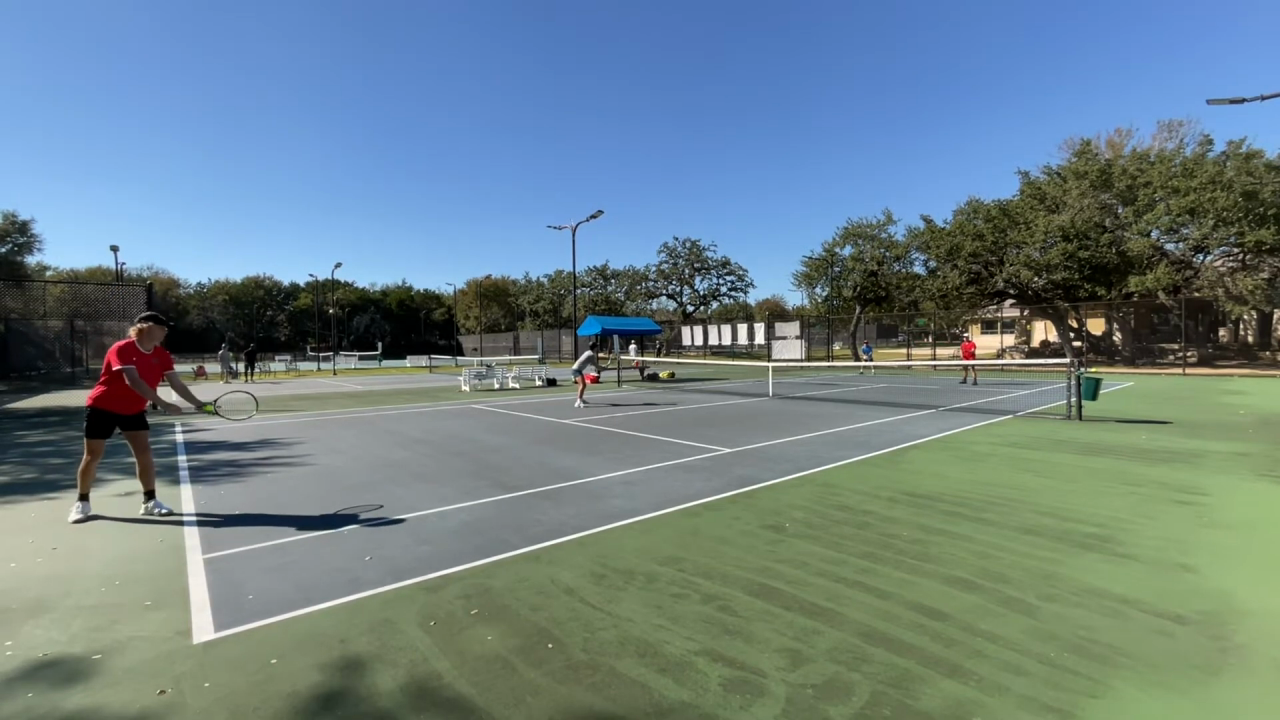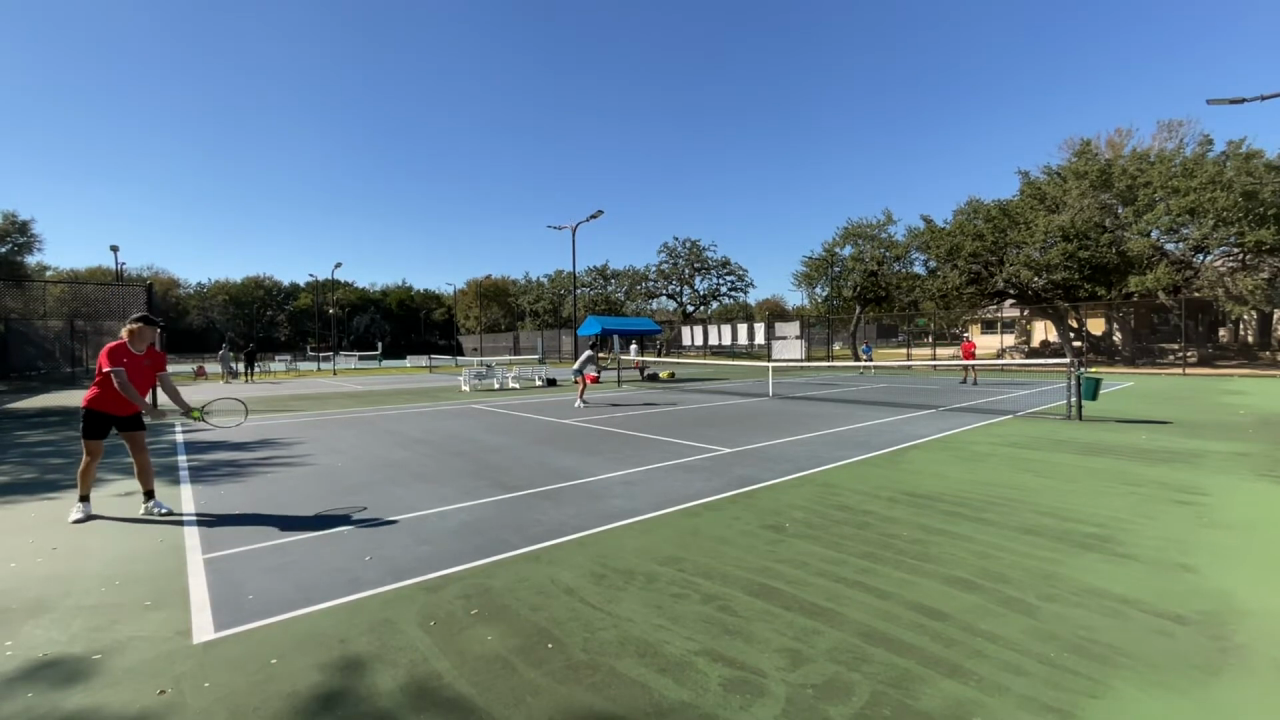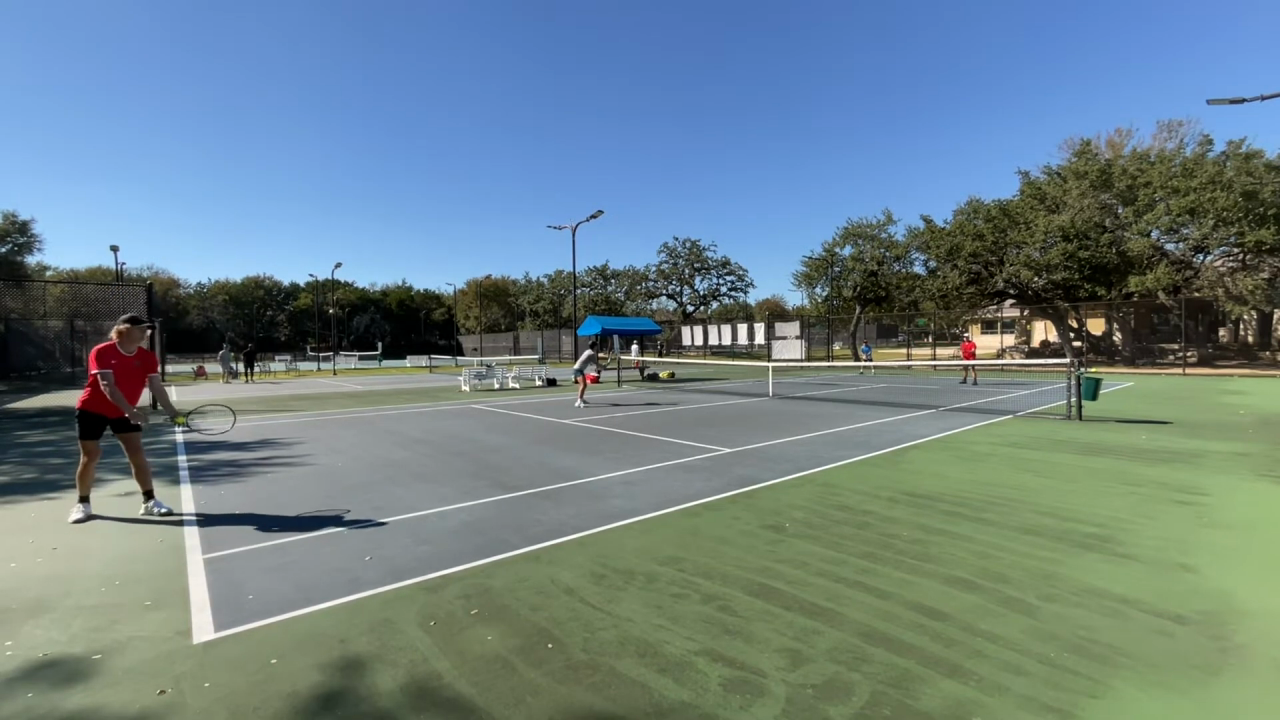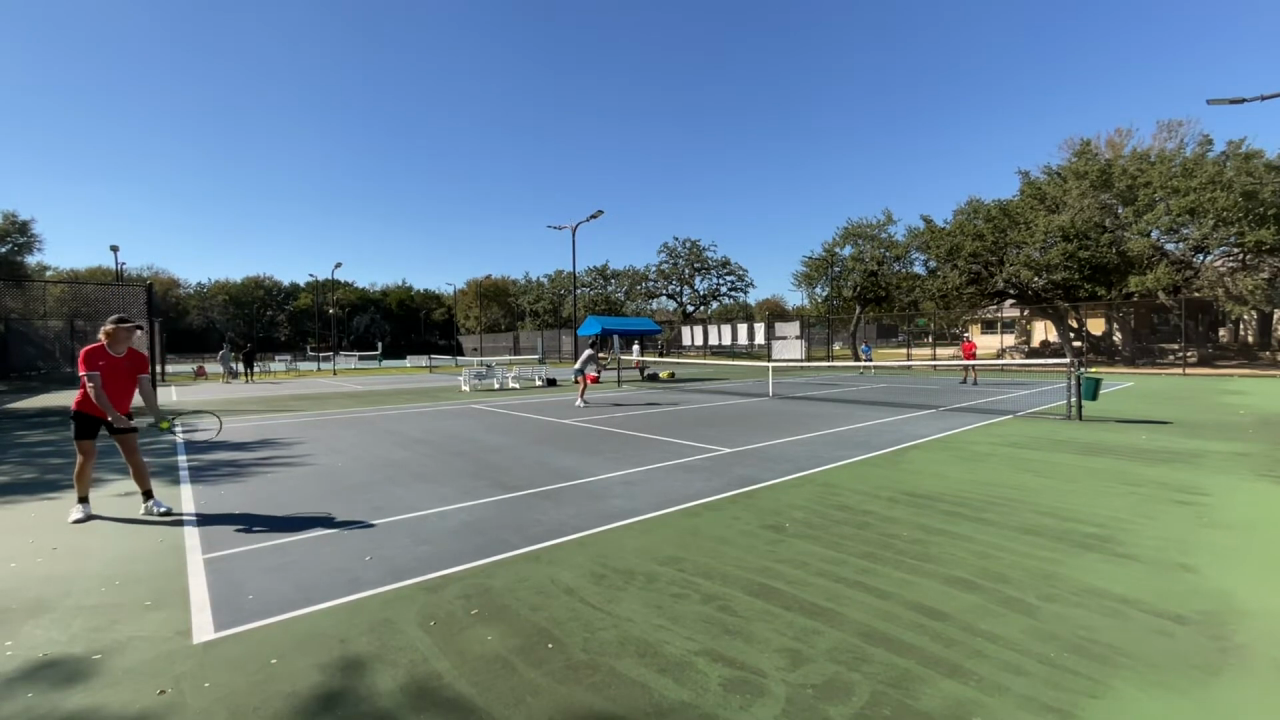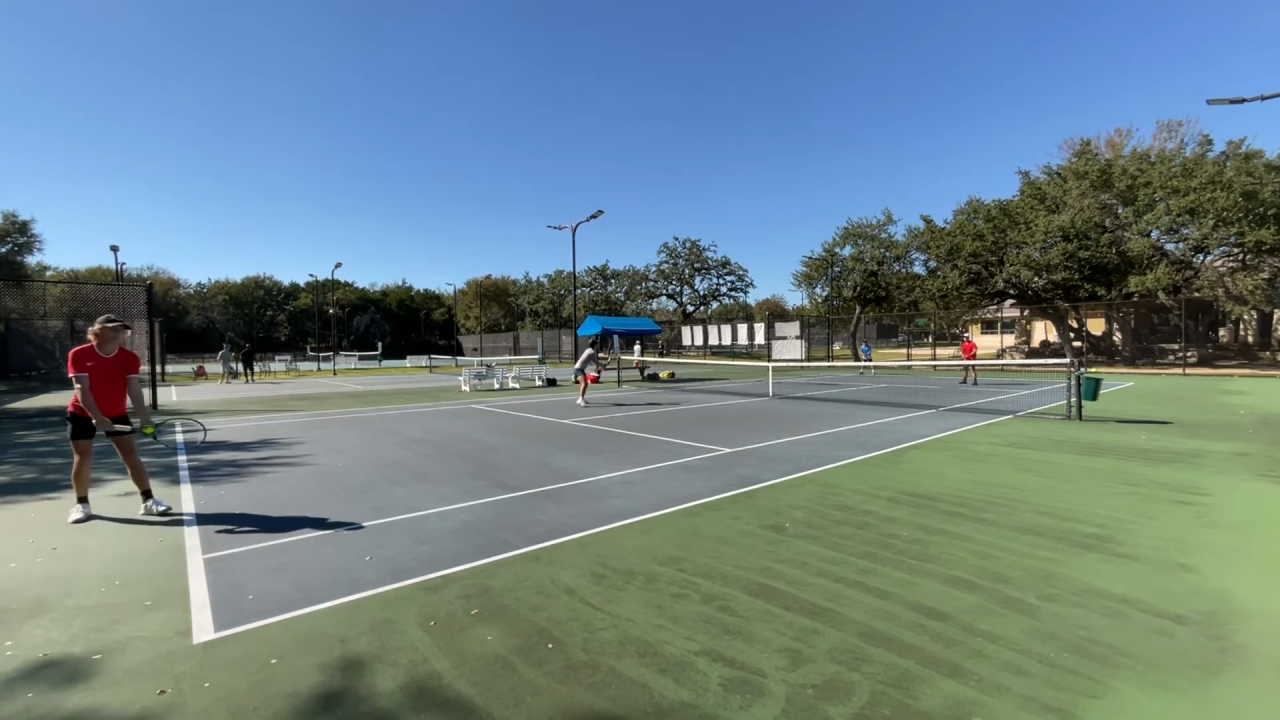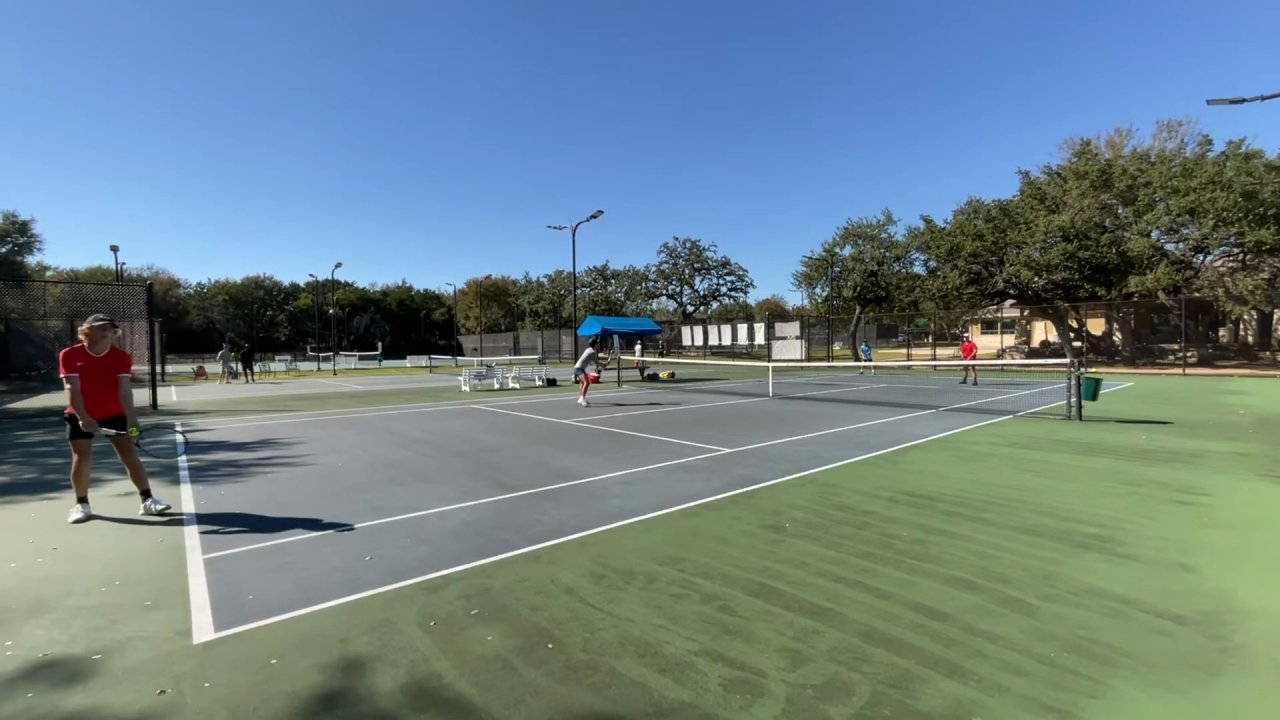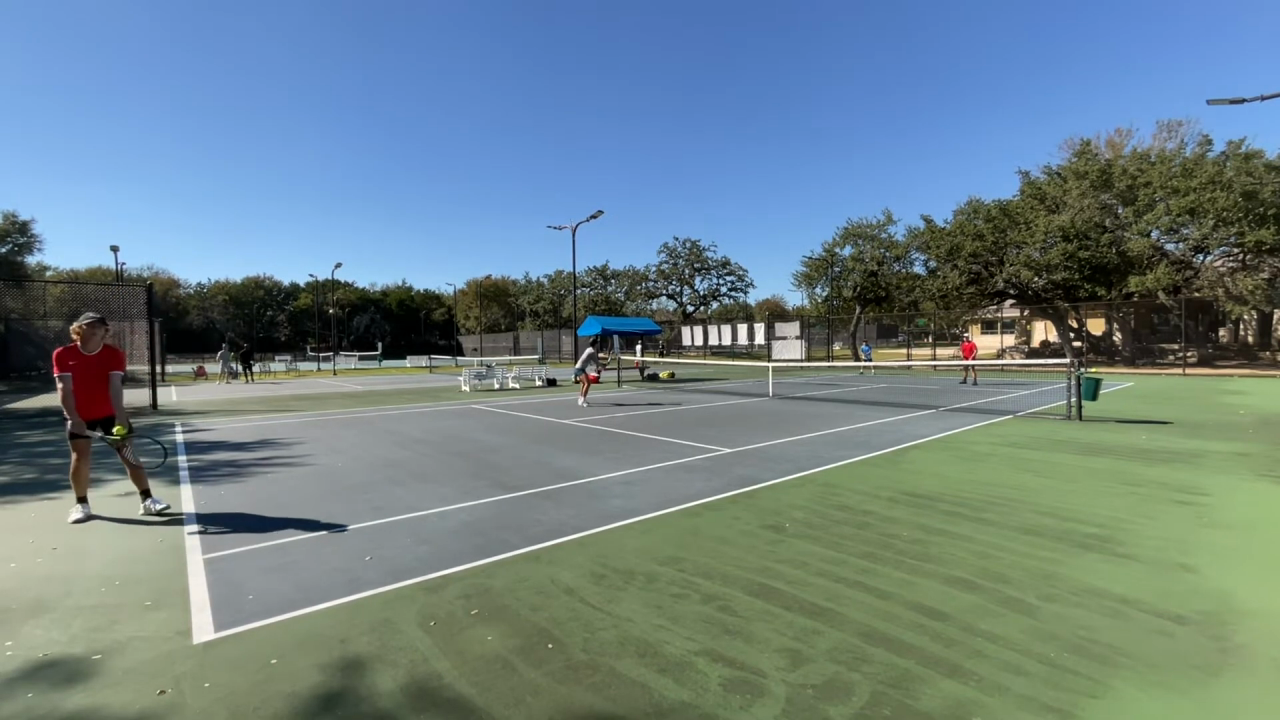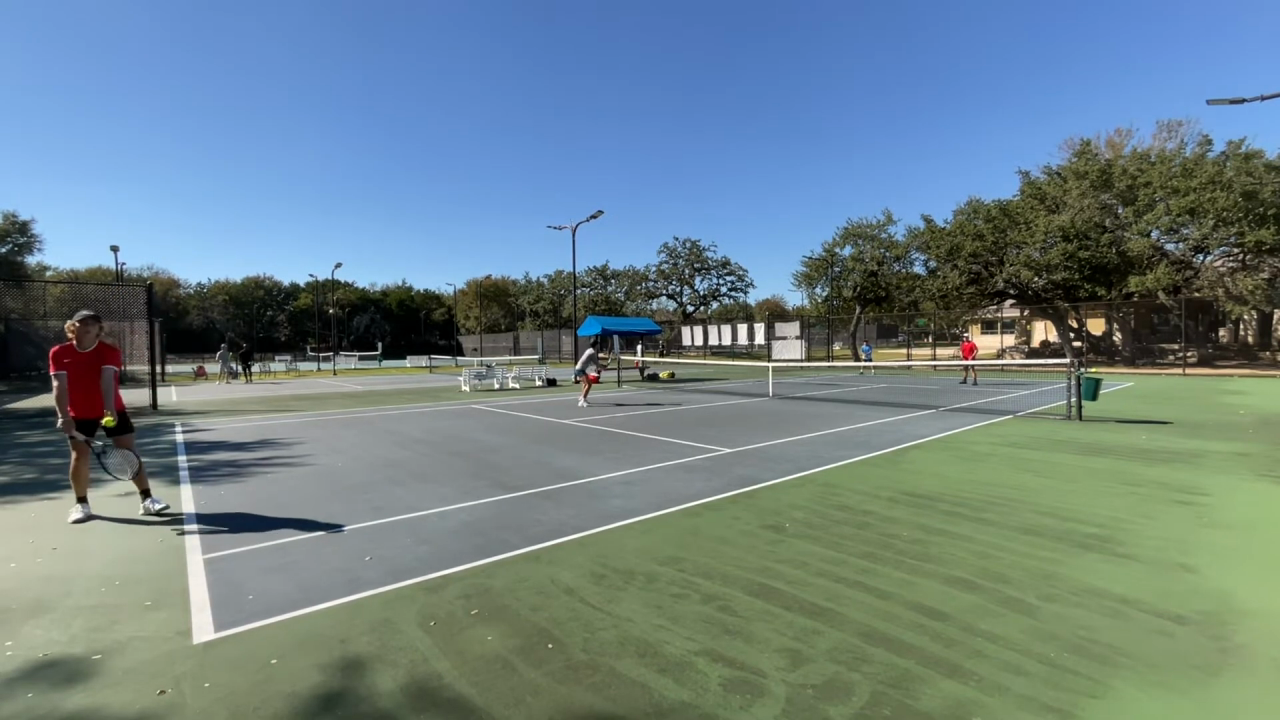
dt=0.1s
person 1, frame 1
left shoulder: (162, 355)
right shoulder: (121, 349)
left elbow: (176, 383)
right elbow: (133, 381)
left wrist: (199, 403)
right wrist: (162, 404)
left hip: (133, 410)
right hip: (102, 408)
left knee: (144, 453)
right knee: (93, 456)
left ankle: (150, 501)
right ankle: (82, 502)
person 1, frame 2
left shoulder: (156, 356)
right shoulder: (113, 351)
left elbow: (167, 385)
right elbow: (121, 383)
left wrist: (186, 408)
right wrist: (147, 407)
left hip: (130, 411)
right hip: (97, 409)
left knee: (141, 454)
right knee: (92, 457)
left ankle: (150, 501)
right ankle: (82, 503)
person 1, frame 3
left shoulder: (147, 357)
right shoulder: (101, 352)
left elbow: (156, 387)
right elbow: (107, 385)
left wrist: (172, 412)
right wrist: (130, 411)
left hip: (123, 413)
right hip: (92, 411)
left knee: (138, 455)
right knee: (90, 457)
left ankle: (150, 501)
right ankle: (83, 504)
person 1, frame 4
left shoulder: (138, 358)
right shoulder: (90, 353)
left elbow: (146, 389)
right elbow: (94, 387)
left wrist: (158, 416)
right wrist: (112, 415)
left hip: (120, 414)
right hip: (87, 413)
left knee: (134, 455)
right knee: (86, 458)
left ankle: (149, 501)
right ankle: (82, 504)
person 1, frame 5
left shoulder: (130, 358)
right shoulder: (79, 355)
left elbow: (134, 390)
right elbow: (82, 388)
left wrist: (145, 419)
right wrist: (96, 417)
left hip: (116, 415)
right hip: (82, 414)
left knee: (131, 456)
right knee: (83, 458)
left ankle: (149, 501)
right ankle: (82, 504)
person 1, frame 6
left shoulder: (121, 357)
right shoulder: (69, 355)
left elbow: (124, 390)
right elbow: (72, 389)
left wrist: (132, 420)
right wrist: (84, 418)
left hip: (113, 414)
right hip: (82, 416)
left knee: (130, 456)
right knee: (81, 458)
left ankle: (148, 500)
right ankle: (81, 504)
person 1, frame 7
left shoulder: (114, 355)
right shoulder: (63, 354)
left elbow: (115, 387)
right elbow: (64, 389)
left wrist: (121, 419)
right wrist: (72, 418)
left hip: (110, 413)
right hip: (78, 416)
right knee: (80, 458)
left ankle: (147, 500)
right ankle: (81, 504)
person 1, frame 8
left shoulder: (108, 352)
right shoulder: (59, 353)
left elbow: (108, 382)
right elbow: (60, 386)
left wrist: (110, 411)
right wrist: (64, 416)
left hip: (112, 411)
right hip: (79, 415)
left knee: (130, 453)
right knee: (79, 458)
left ankle: (147, 500)
right ankle: (81, 504)
